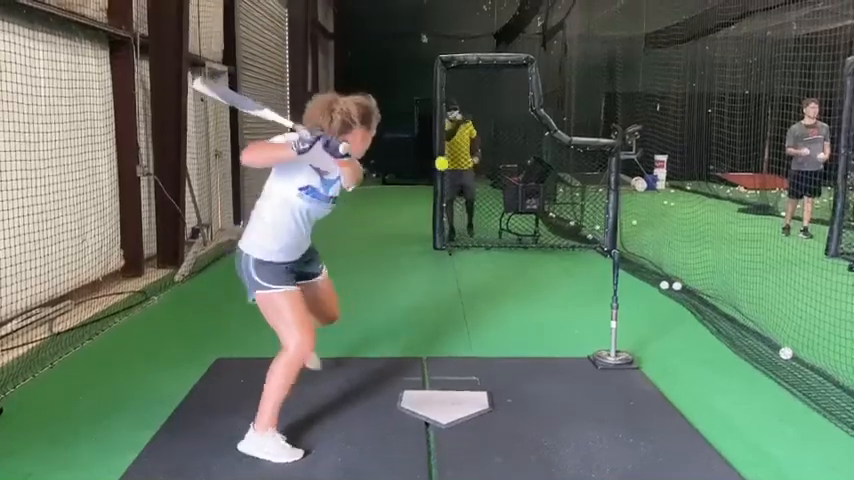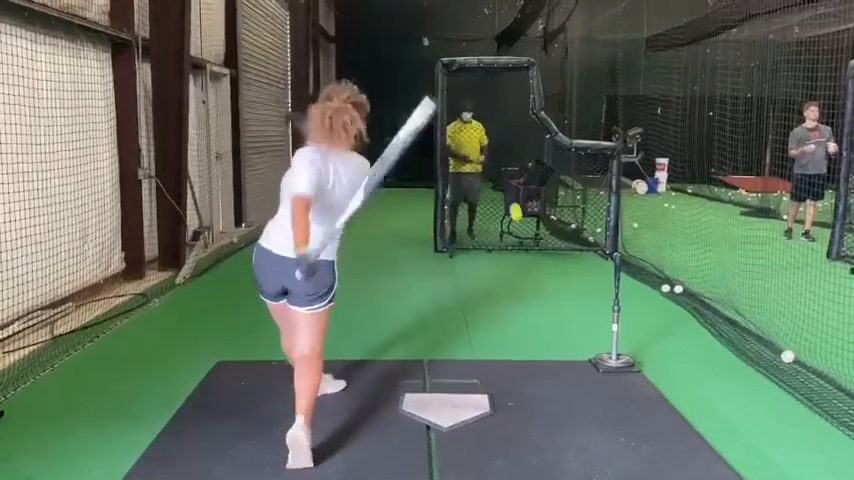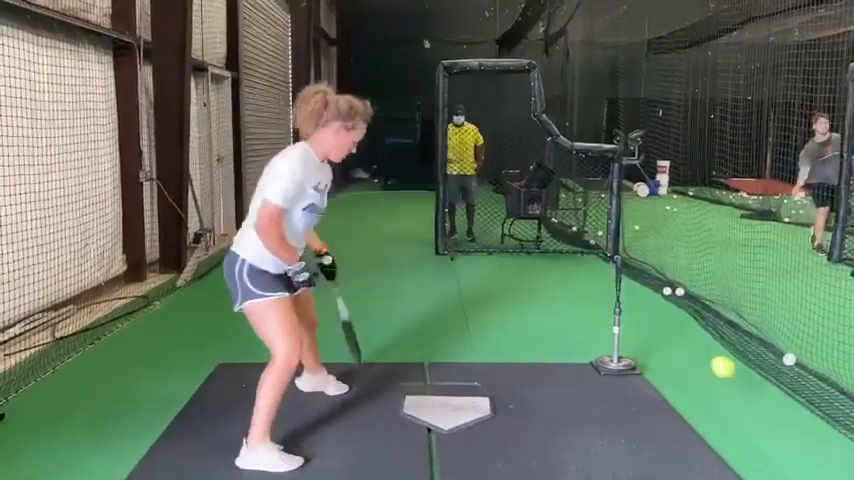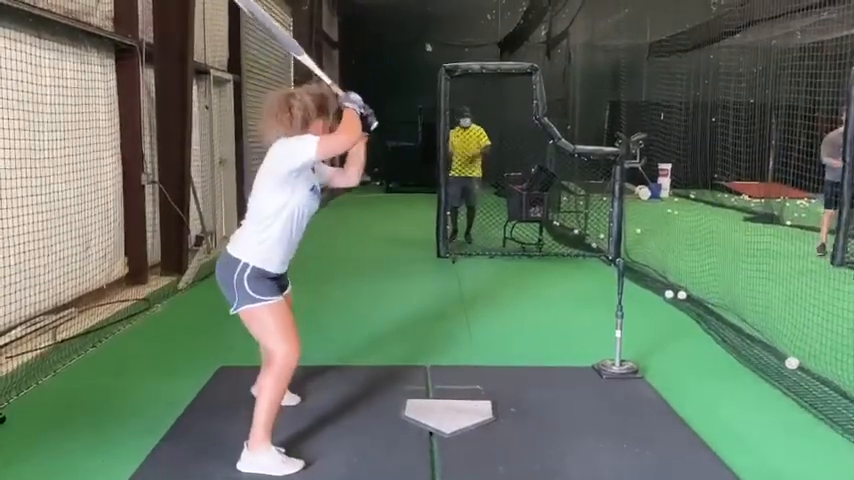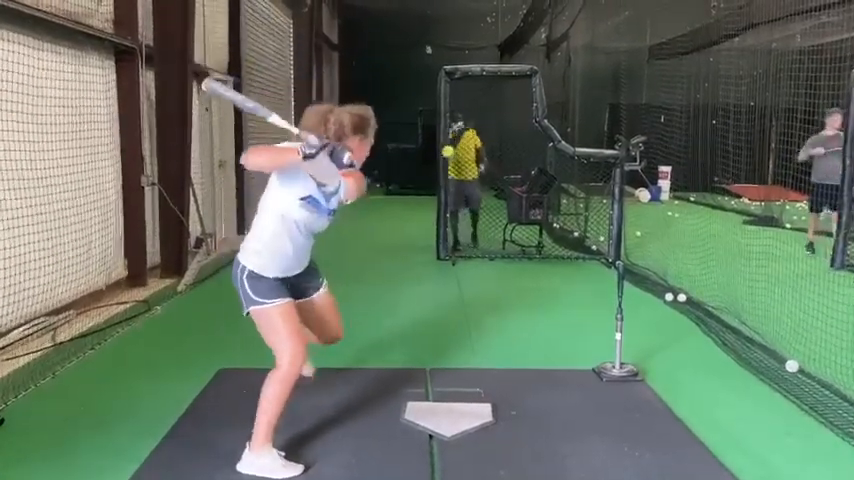
dt=1s
person 1, frame 1
left shoulder: (341, 159)
right shoulder: (299, 143)
left elbow: (354, 178)
right elbow: (248, 156)
left wrist: (339, 154)
right wrist: (298, 146)
left hip: (299, 253)
right hip: (262, 259)
left knee: (328, 314)
right knee: (298, 343)
right ankle: (261, 434)
person 1, frame 2
left shoulder: (308, 158)
right shoulder: (361, 167)
left elbow: (300, 206)
left wrist: (301, 250)
left hip: (271, 257)
right hip: (317, 269)
left knee: (291, 333)
right knee: (308, 350)
left ankle: (313, 381)
right ankle: (301, 425)
person 1, frame 3
left shoulder: (321, 169)
right shoulder: (294, 165)
right elbow: (265, 225)
left wrist: (322, 251)
right wrist: (296, 264)
left hip: (278, 265)
right hip: (251, 267)
left knee: (307, 321)
right knee: (287, 352)
left ankle: (313, 374)
right ankle: (256, 446)
person 1, frame 4
left shoulder: (308, 163)
right shoulder: (288, 150)
left elbow: (349, 177)
right elbow: (346, 138)
left wrist: (361, 131)
right wrist: (351, 108)
left hip: (268, 266)
right hip: (246, 269)
left knee: (279, 335)
right knee: (286, 352)
left ankle: (265, 384)
person 1, frame 5
left shoulder: (338, 174)
right shoulder: (296, 157)
left elbow: (355, 192)
right elbow: (250, 158)
left wrist: (349, 168)
right wrist: (302, 151)
left hip: (299, 269)
right hip: (258, 272)
left knee: (332, 335)
right knee: (291, 358)
left ankle: (291, 334)
person 2, frame 1
left shoulder: (824, 127)
right shoulder: (795, 129)
left elbow: (827, 145)
right elbow: (788, 149)
left wrist: (826, 155)
right wrist: (799, 152)
left hip: (816, 169)
right hip: (798, 169)
left knee: (810, 199)
right knee: (793, 199)
left ankle: (805, 228)
right ankle: (786, 225)
person 2, frame 2
left shoulder: (826, 130)
right shoulder: (797, 132)
left elbow: (831, 148)
right elbow: (791, 152)
left wrist: (833, 149)
right wrist: (802, 150)
left hip: (819, 173)
right hip: (801, 172)
left knee: (812, 202)
right knee: (796, 202)
left ankle: (806, 231)
right ankle: (789, 228)
person 2, frame 3
left shoulder: (838, 139)
right shoulder: (810, 148)
right elbow: (804, 169)
right wrist: (799, 186)
left hip: (834, 183)
right hip: (817, 183)
left knee: (827, 211)
right knee: (823, 209)
left ankle: (815, 231)
right ankle: (818, 243)
person 2, frame 4
right shoulder: (832, 137)
right elbow: (825, 159)
right wrist: (841, 163)
right hip: (833, 180)
right knee: (829, 212)
right ankle: (822, 243)
person 2, frame 5
left shoulder: (843, 138)
right shoulder: (815, 139)
right elbow: (800, 158)
right wrist: (812, 152)
left hip: (838, 184)
right hip: (819, 183)
left knee: (838, 215)
right knee: (815, 214)
right ankle: (810, 241)
person 3, frame 1
left shoulder: (467, 122)
right shoulder: (443, 124)
left elbow: (474, 138)
right elbow: (447, 137)
left wrist: (475, 154)
right wrist: (458, 124)
left hip: (467, 166)
right hip: (450, 168)
left knee: (470, 198)
right knee: (449, 200)
left ankle: (470, 224)
right ankle: (451, 229)
person 3, frame 2
left shoulder: (479, 127)
right shoulder: (451, 128)
left elbow: (484, 145)
right elbow: (447, 148)
left wrist: (483, 156)
right wrist: (460, 156)
left hip: (474, 170)
right hip: (456, 170)
left knee: (473, 201)
right knee: (454, 202)
left ankle: (470, 228)
right ankle: (452, 231)
person 3, frame 3
left shoulder: (473, 129)
right shoulder: (446, 130)
left elbow: (480, 145)
left wrist: (480, 160)
right wrist: (445, 157)
left hip: (469, 171)
right hip: (452, 172)
left knee: (470, 202)
right knee: (451, 201)
left ankle: (470, 230)
right ankle: (452, 227)
person 3, frame 4
left shoulder: (479, 131)
right shoulder: (453, 133)
left elbow: (487, 148)
right elbow: (448, 151)
left wrist: (477, 155)
left hip: (473, 174)
right hip: (455, 174)
left knee: (471, 205)
right knee: (453, 204)
left ankle: (468, 232)
right ankle: (454, 230)
person 3, frame 5
left shoulder: (471, 133)
right shoulder: (449, 137)
left elbow: (480, 148)
left wrist: (481, 162)
right wrist: (458, 134)
left hip: (472, 177)
right hip: (454, 178)
left knee: (475, 208)
right knee: (454, 209)
left ankle: (474, 233)
right ankle: (455, 240)
